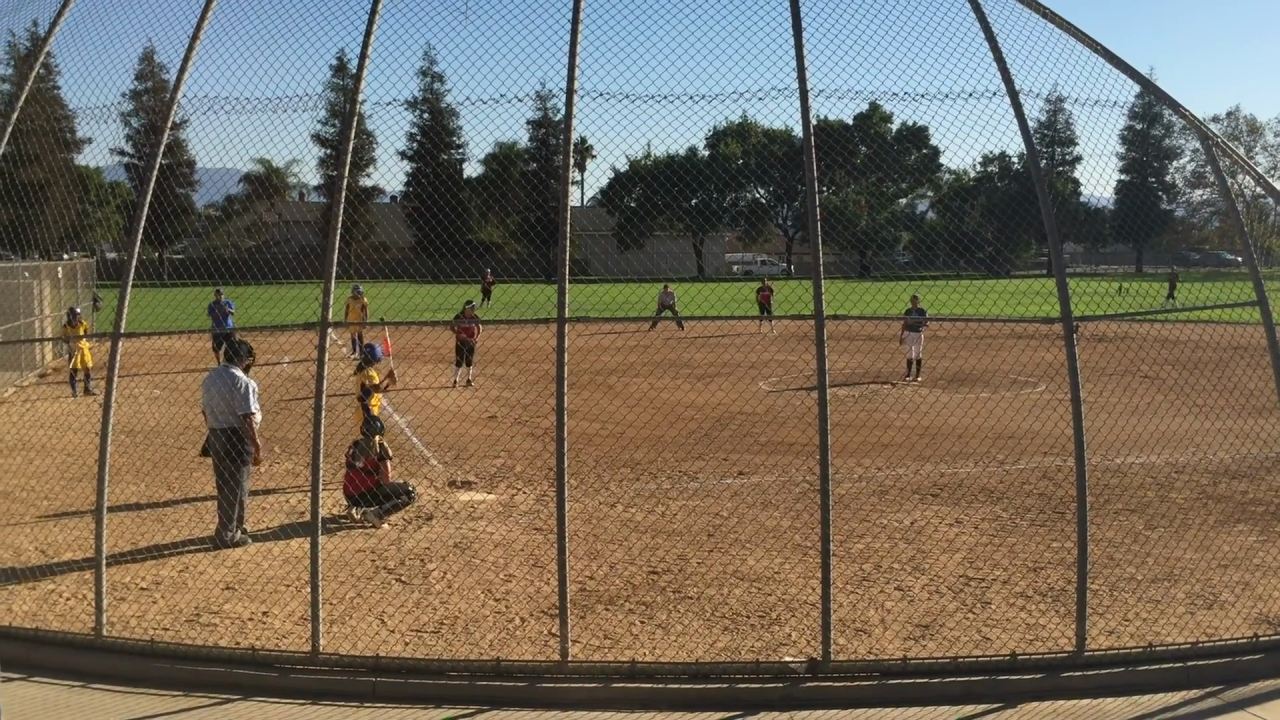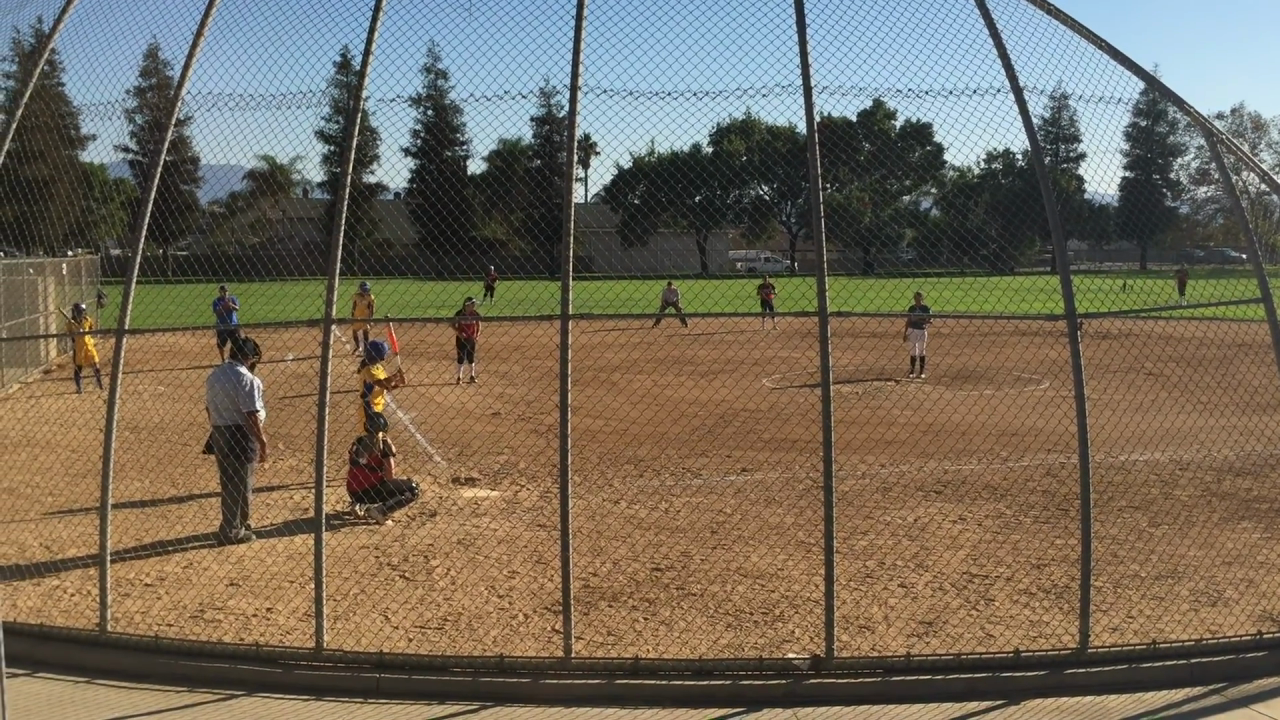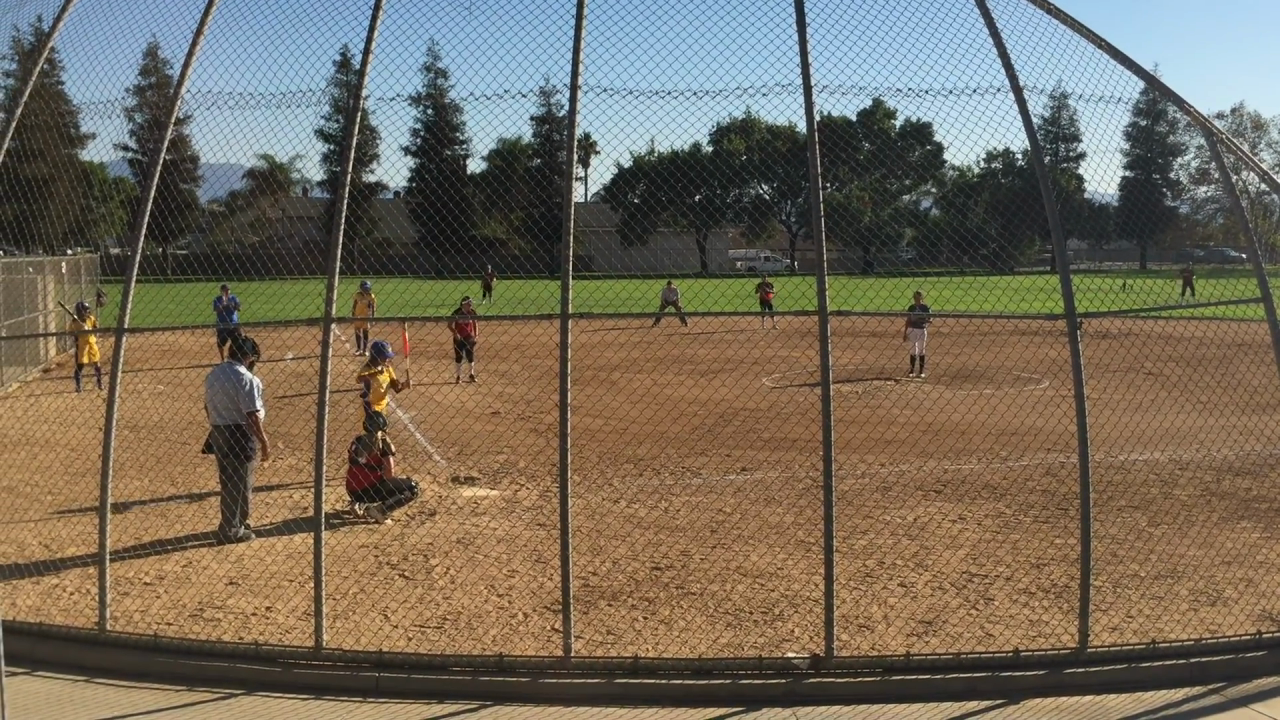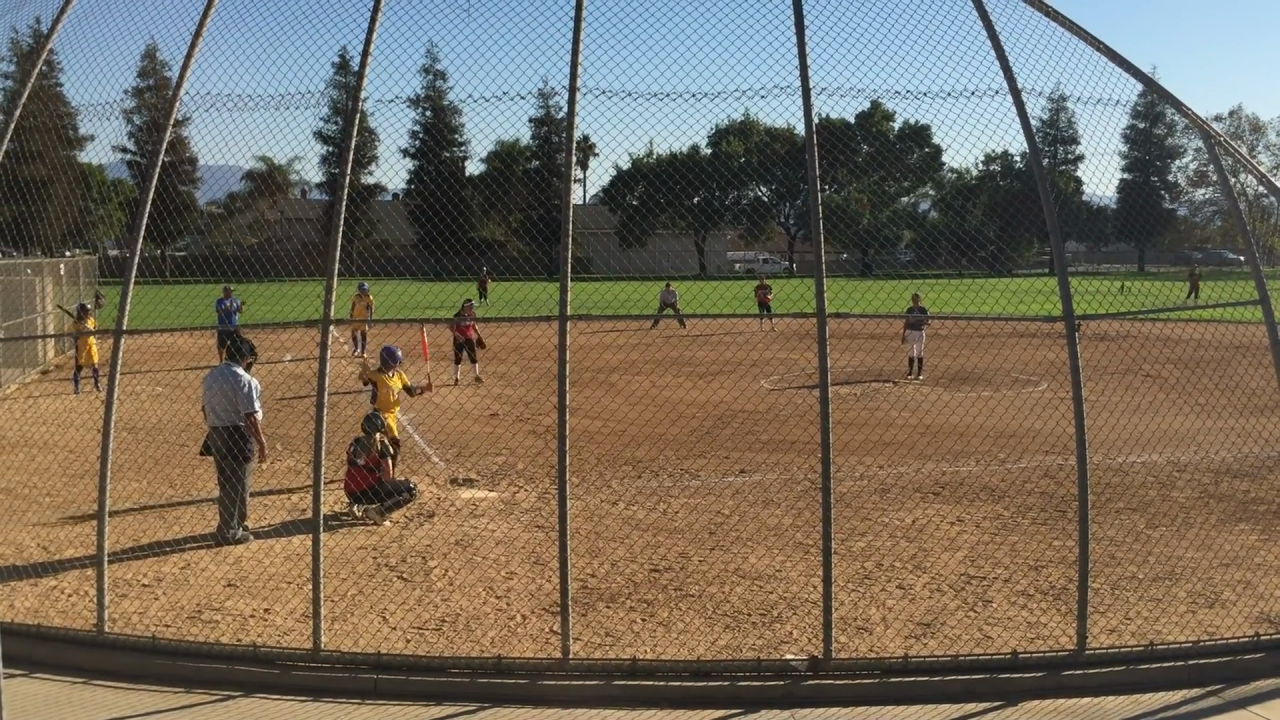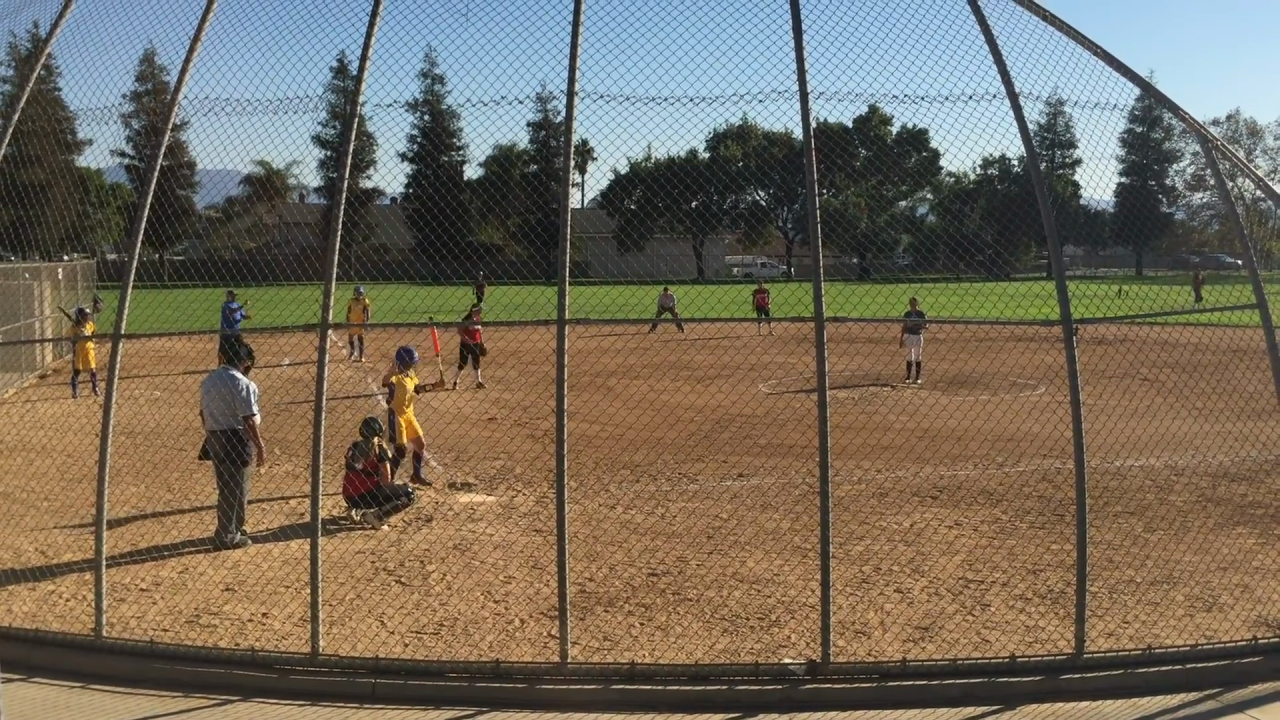
dt=0.3s
person 1, frame 1
left shoulder: (210, 378)
right shoulder: (242, 382)
left elbow: (206, 412)
right elbow: (247, 417)
right wrist: (257, 445)
left hip: (216, 436)
right hip: (236, 437)
left knee: (224, 486)
right knee: (236, 488)
left ankle: (229, 528)
right ankle: (229, 534)
person 1, frame 2
left shoulder: (215, 374)
right shoulder: (247, 379)
left elbow: (210, 408)
right elbow: (252, 415)
right wrist: (263, 442)
left hip: (219, 434)
right hip: (240, 435)
left knee: (229, 483)
right knee: (240, 484)
left ankle: (231, 525)
right ankle: (234, 530)
person 1, frame 3
left shoulder: (213, 374)
right shoulder: (246, 379)
left elbow: (208, 407)
right elbow: (252, 415)
right wrist: (264, 441)
left hip: (218, 434)
right hip: (239, 434)
left knee: (228, 482)
right knee: (240, 483)
left ankle: (230, 524)
right ankle: (233, 530)
person 1, frame 4
left shoulder: (211, 376)
right shoulder: (244, 380)
left elbow: (206, 409)
right elbow: (251, 416)
right wrist: (262, 443)
left hip: (216, 435)
right hip: (237, 436)
left knee: (226, 483)
right knee: (238, 485)
left ankle: (229, 526)
right ankle: (231, 532)
person 1, frame 5
left shoulder: (209, 380)
right shoulder: (241, 383)
left elbow: (203, 413)
right elbow: (249, 419)
right wrist: (260, 446)
left hip: (214, 439)
right hip: (235, 439)
left knee: (225, 487)
right knee: (236, 489)
left ankle: (227, 530)
right ankle: (229, 536)
